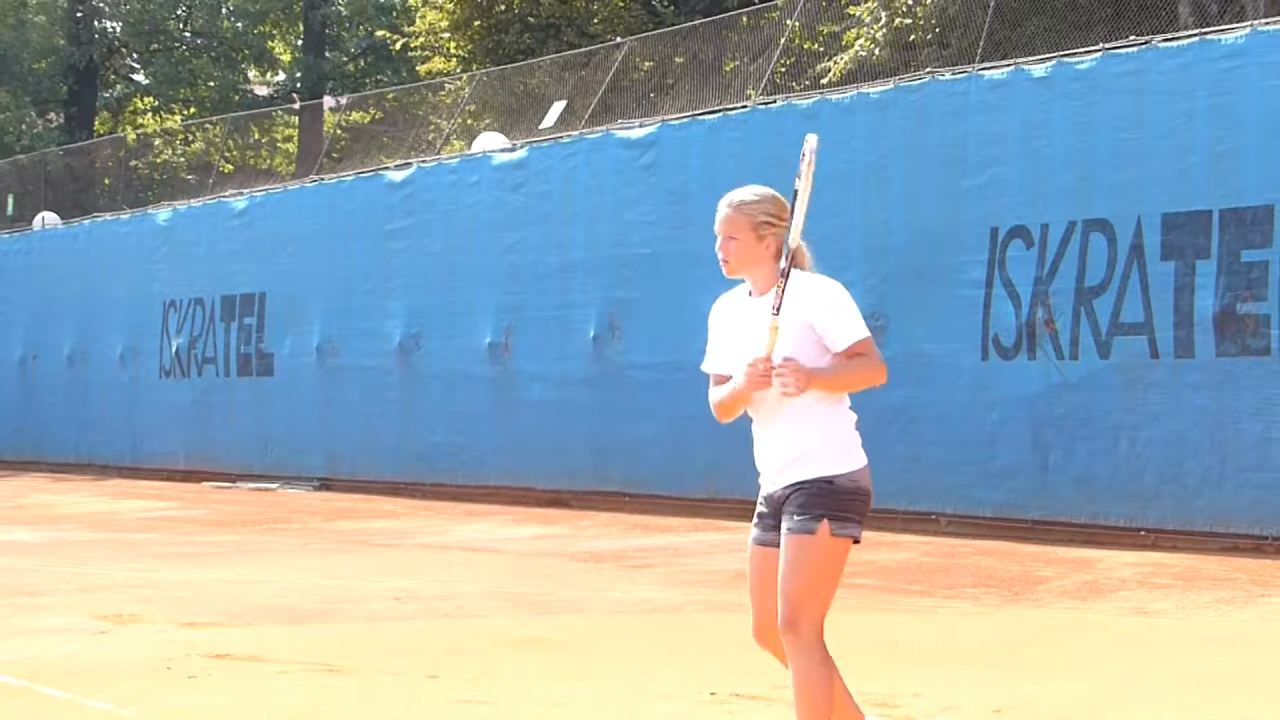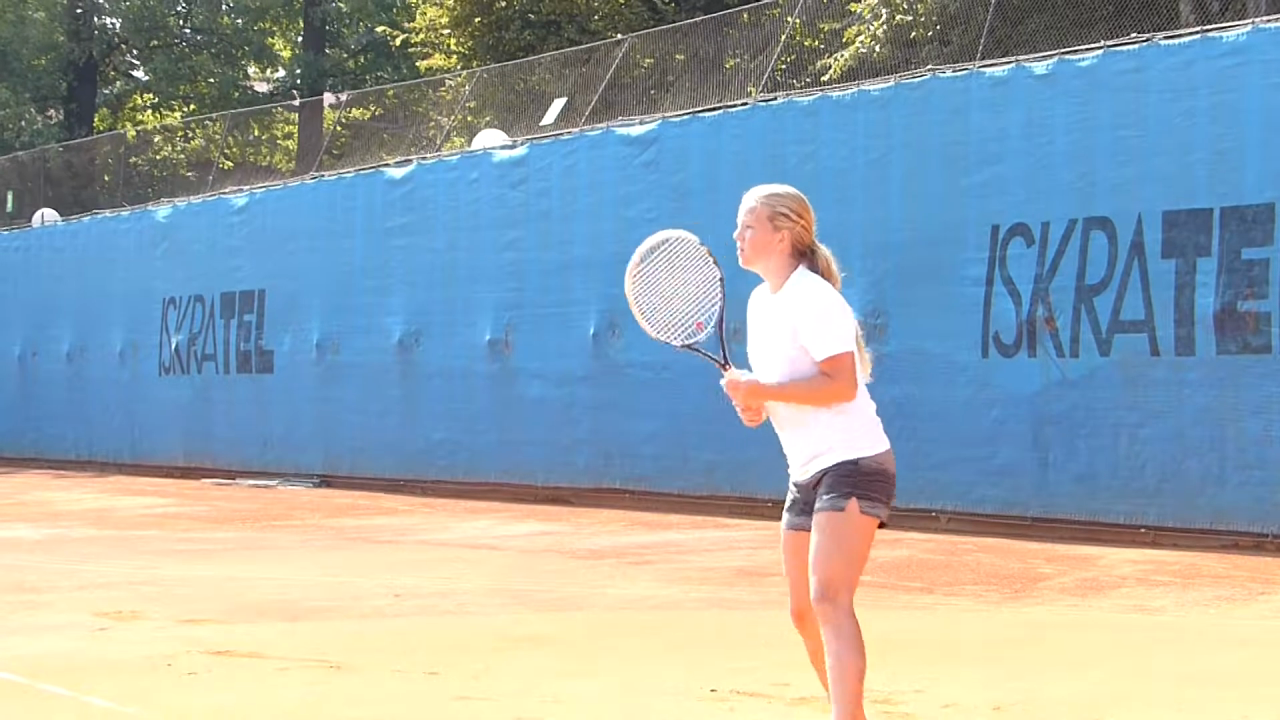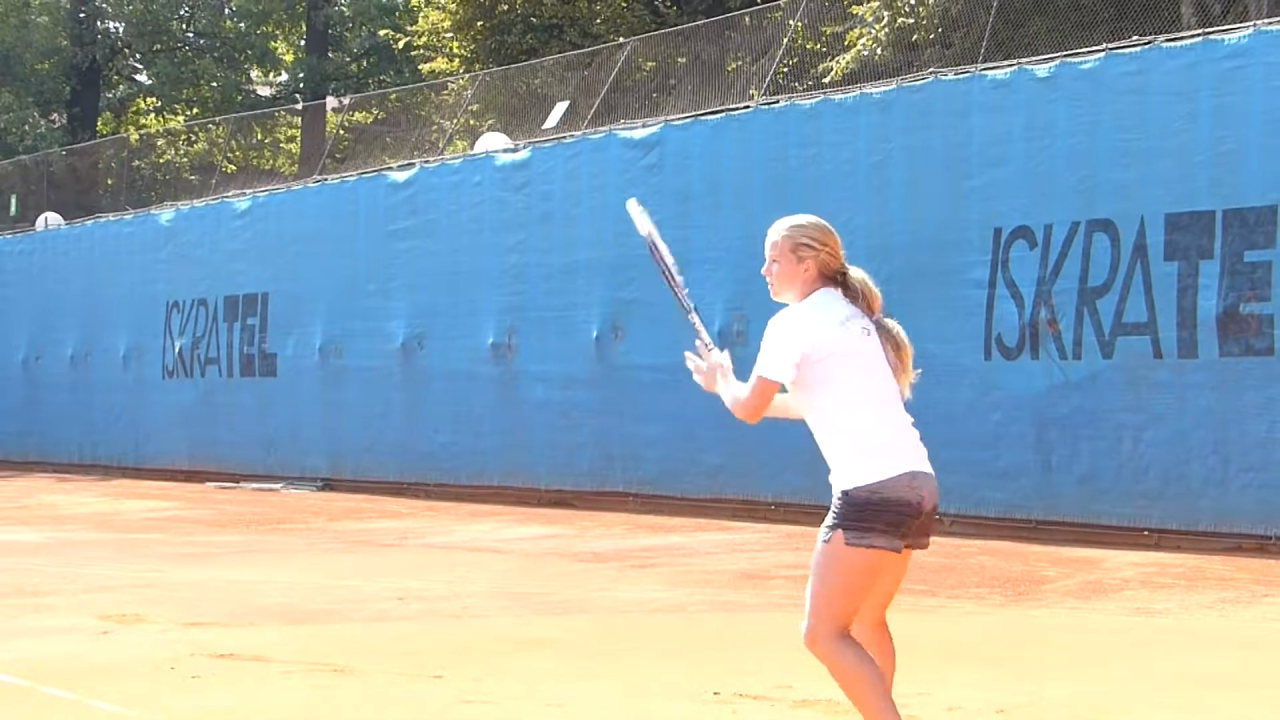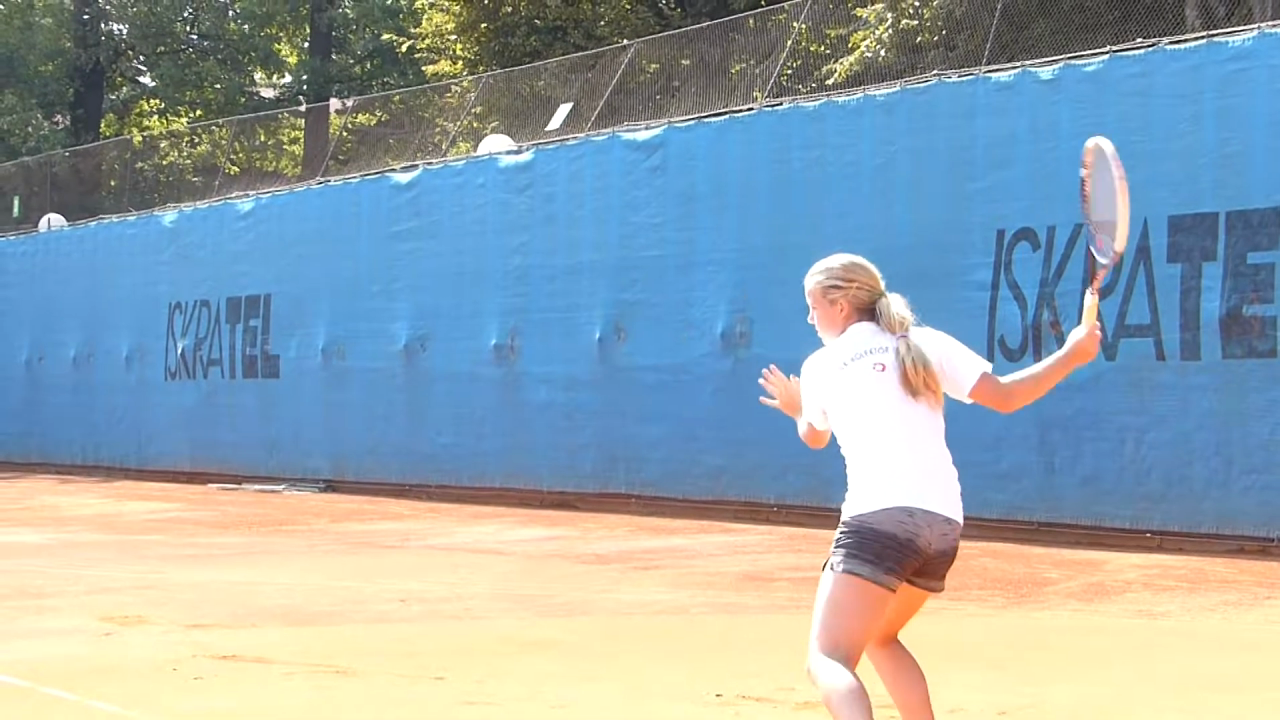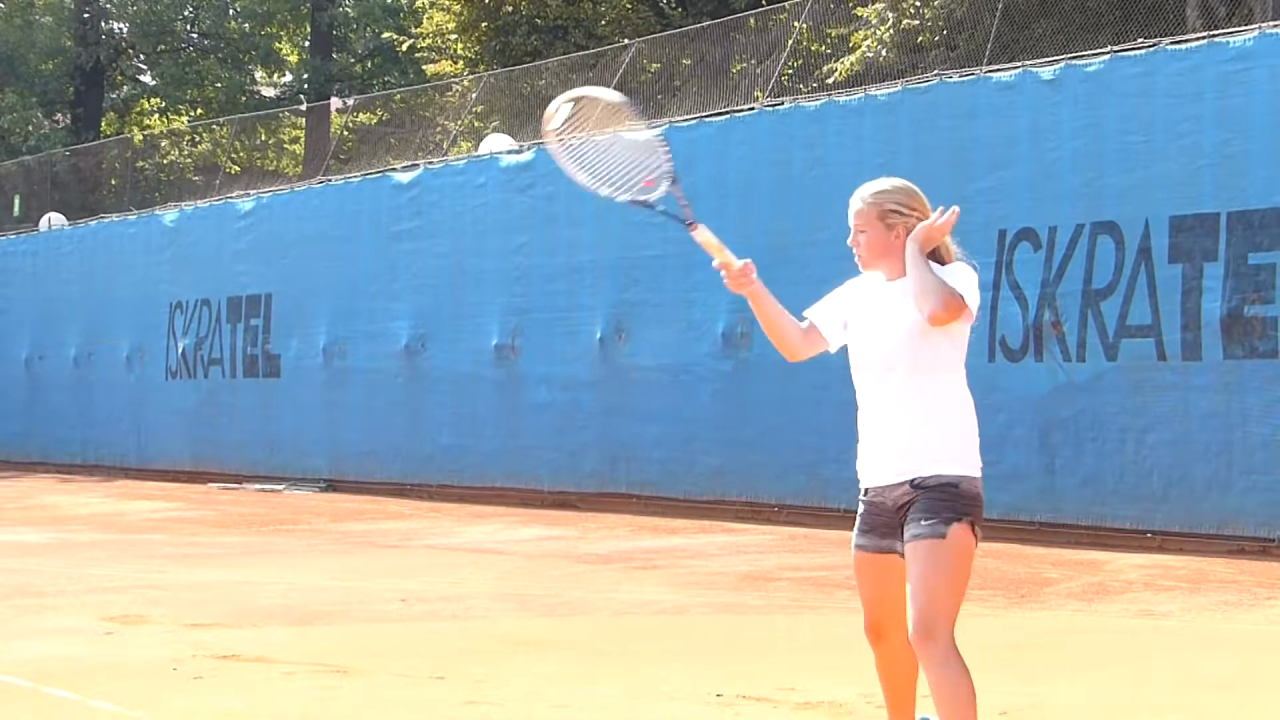
dt=0.5s
person 1, frame 1
left shoulder: (819, 292)
right shoulder: (726, 310)
left elbow: (873, 369)
right elbow: (720, 405)
left wrist: (808, 377)
right wrist: (738, 391)
left hip: (828, 480)
right hip: (777, 488)
left knee: (796, 628)
right knee: (768, 630)
person 1, frame 2
left shoulder: (814, 299)
right shoulder: (758, 303)
left elbow: (844, 385)
left wrist: (764, 391)
right wrist: (751, 402)
left hip: (855, 467)
right hip: (809, 474)
left knee: (828, 601)
right knee: (805, 613)
person 1, frame 3
left shoulder: (792, 324)
right shoulder: (857, 320)
left elbow: (749, 407)
left wrist: (717, 382)
right wrist: (782, 402)
left hip: (876, 489)
right hip: (917, 484)
left knee: (823, 635)
right knee: (863, 621)
person 1, frame 4
left shoulder: (818, 367)
right shoulder: (926, 343)
left elbow: (814, 438)
right elbow: (1004, 397)
left wrist: (797, 411)
right wrist: (1073, 352)
left hip: (877, 525)
right hip: (941, 527)
left knee: (826, 662)
right knee: (877, 640)
person 1, frame 5
left shoulder: (954, 280)
right shoulder: (853, 297)
left elbow: (938, 312)
right elbow: (796, 345)
left wrist: (921, 256)
right wrist: (751, 288)
left hip: (945, 481)
right hip: (883, 487)
left knee: (928, 634)
right knee: (884, 630)
